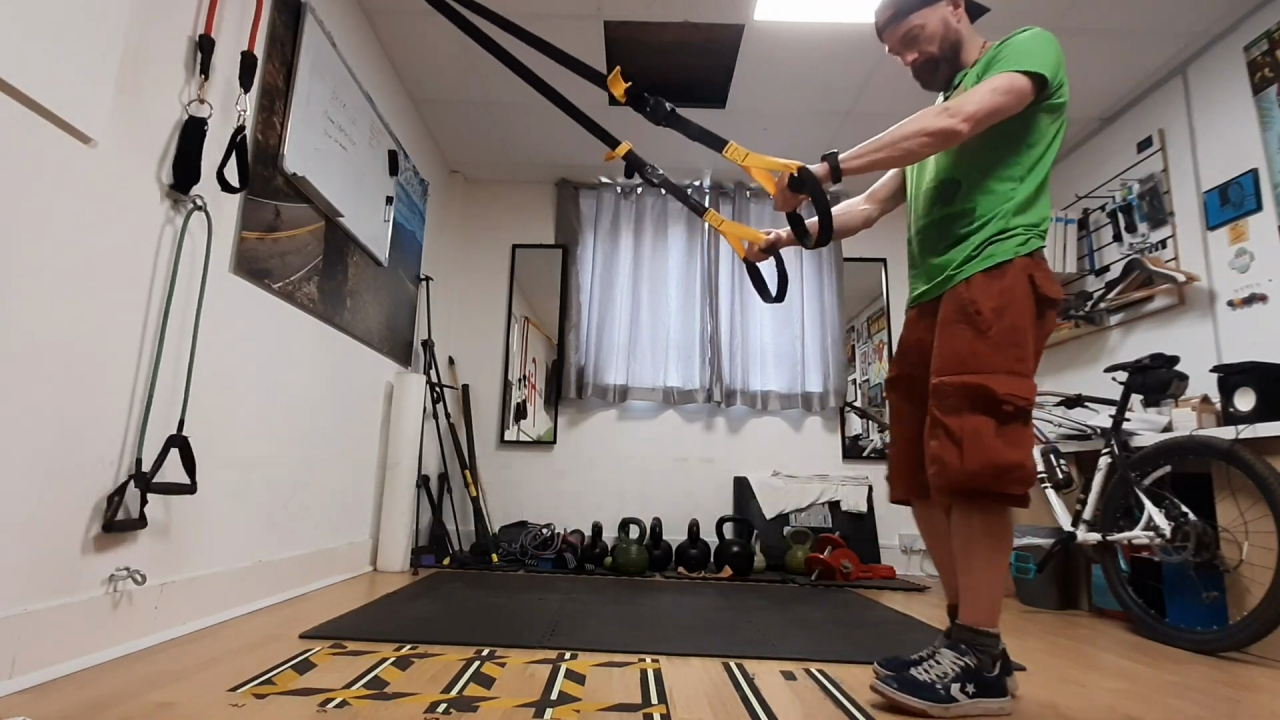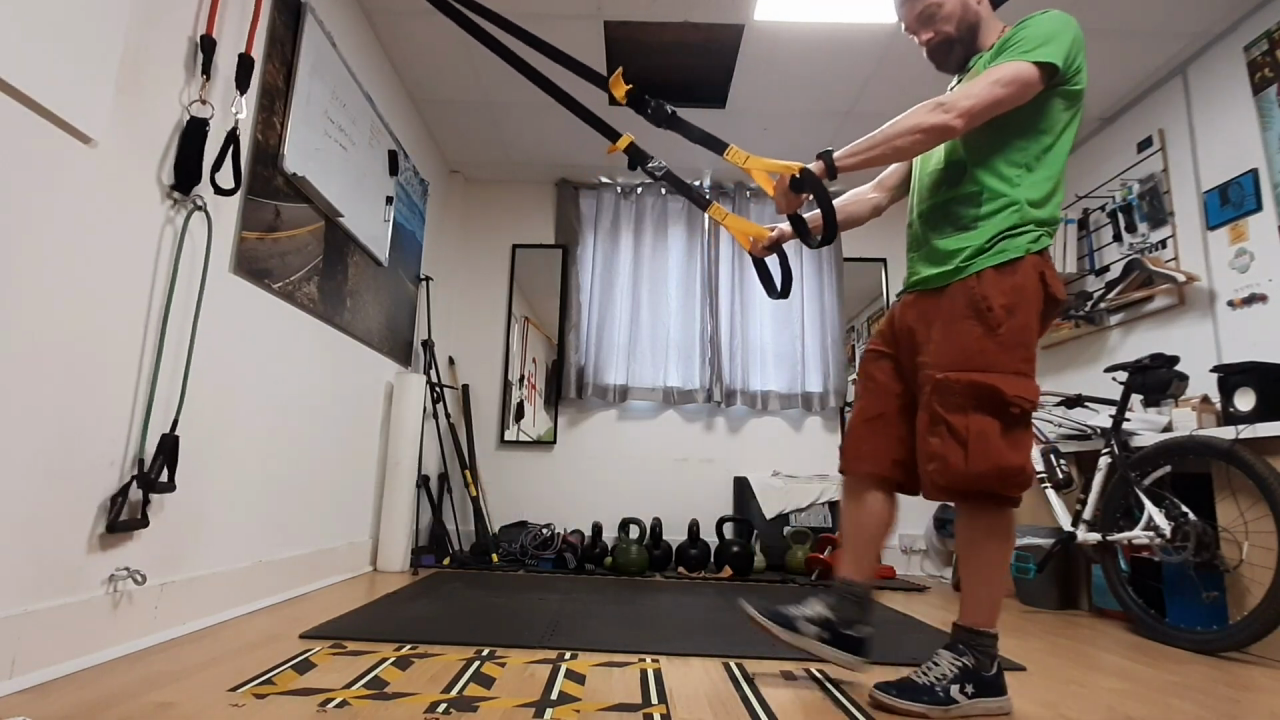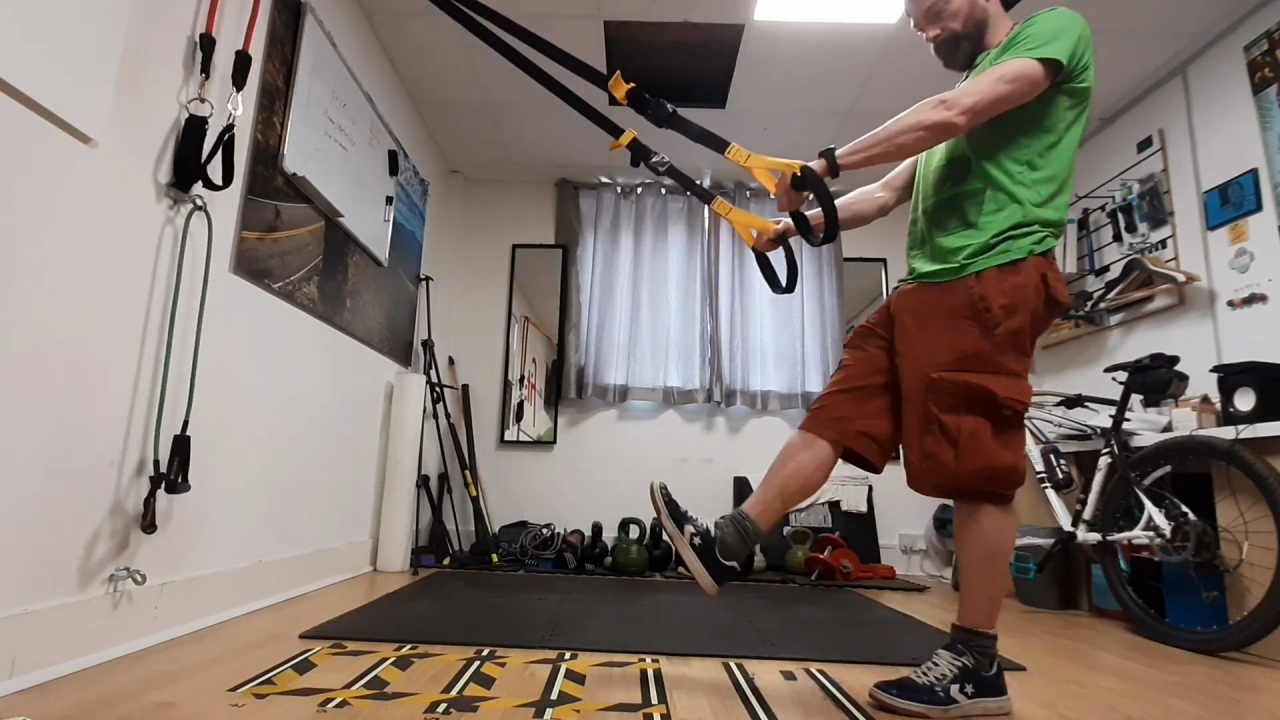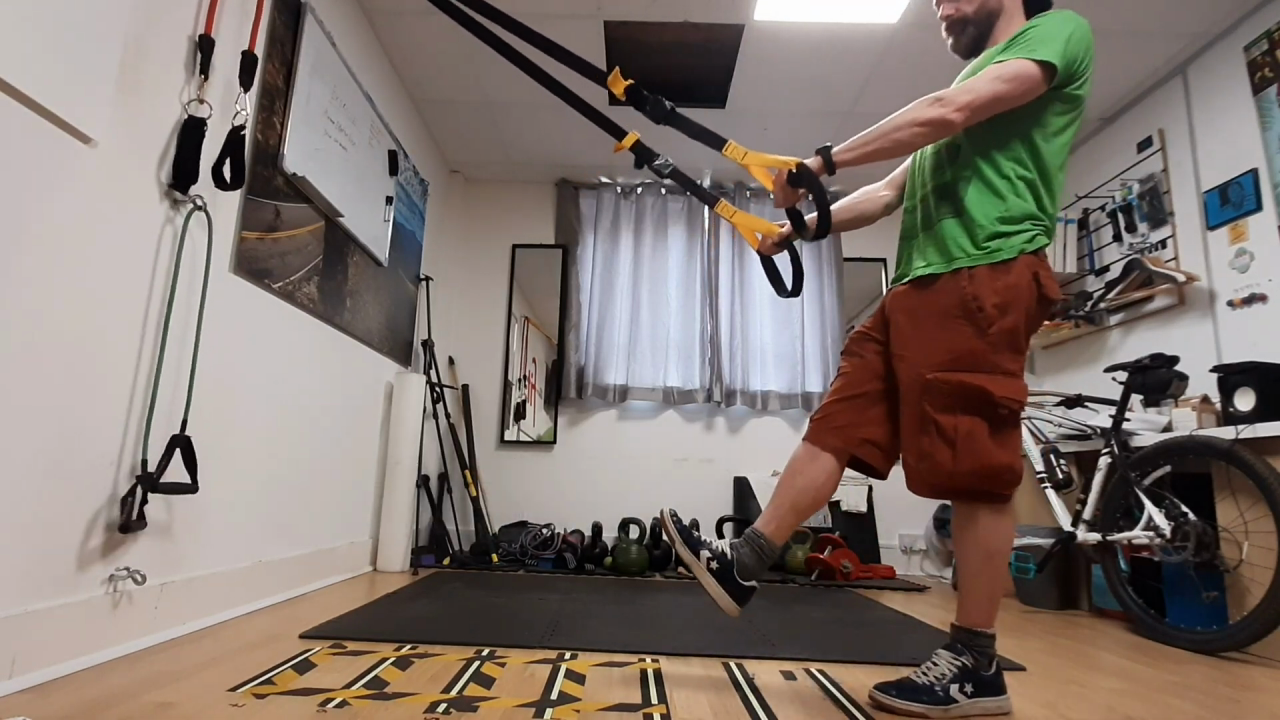
dt=0.5s
person 1, frame 1
right shoulder: (935, 117)
left elbow: (953, 125)
right elbow: (870, 206)
left wrist: (828, 167)
right wrist: (790, 235)
left hip: (993, 284)
right hip: (931, 300)
left knee: (970, 470)
right knee: (923, 478)
right ankle: (972, 640)
person 1, frame 2
right shoulder: (946, 110)
left elbow: (950, 118)
right elbow: (878, 194)
left wrist: (824, 164)
right wrist: (797, 228)
left hip: (993, 283)
right hip: (921, 294)
left knee: (973, 472)
right knee: (871, 458)
right ankle: (843, 614)
person 1, frame 3
right shoulder: (965, 90)
left elbow: (951, 114)
right elbow: (891, 192)
left wrist: (824, 164)
right wrist: (798, 224)
left hip: (991, 283)
right hip: (923, 289)
left knee: (977, 471)
right knee: (830, 419)
right ankle: (724, 546)
person 1, frame 4
right shoulder: (965, 97)
left elbow: (948, 111)
right elbow: (889, 193)
left wrist: (823, 160)
right wrist: (803, 226)
left hip: (985, 281)
right hip: (917, 288)
left knee: (974, 472)
right knee: (834, 429)
right ankle: (743, 564)
